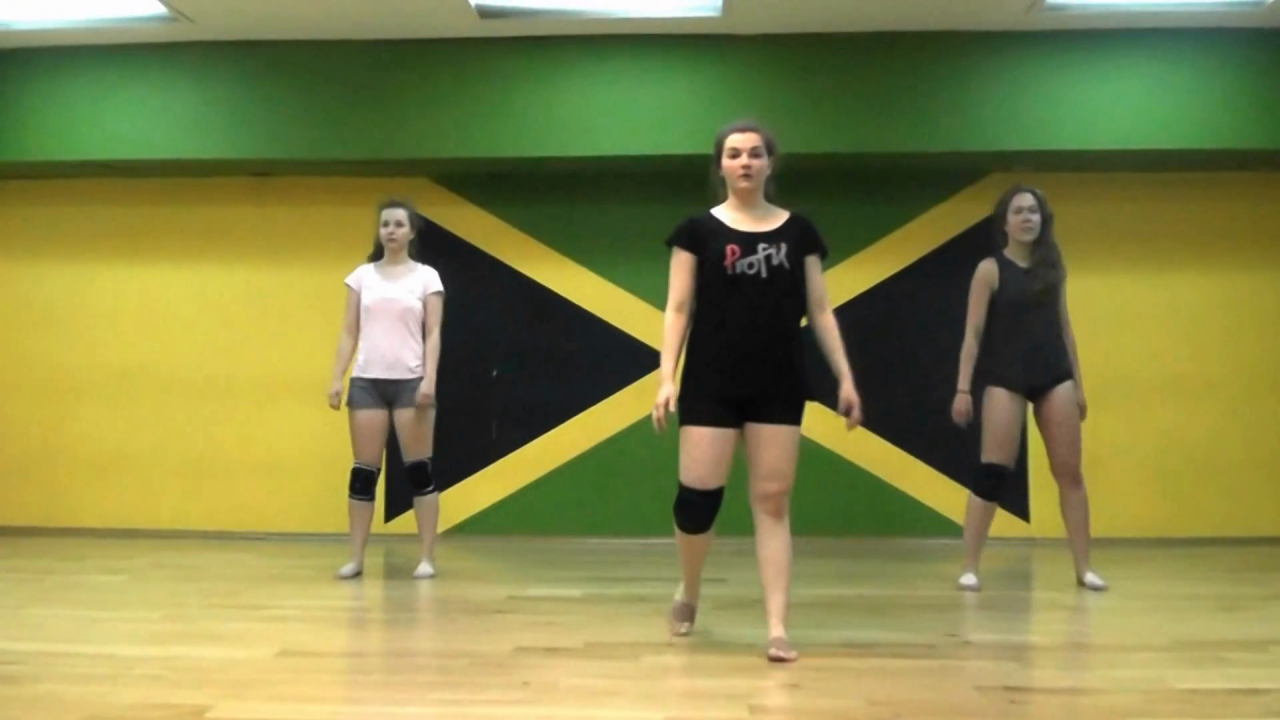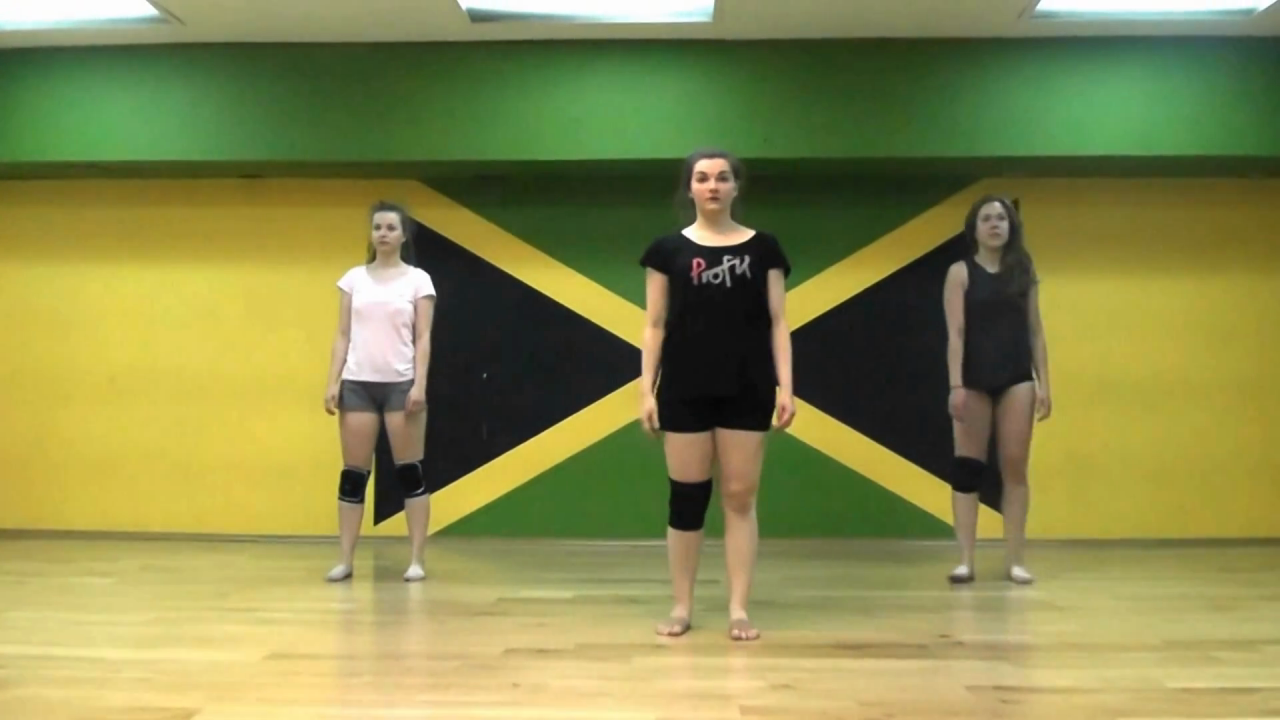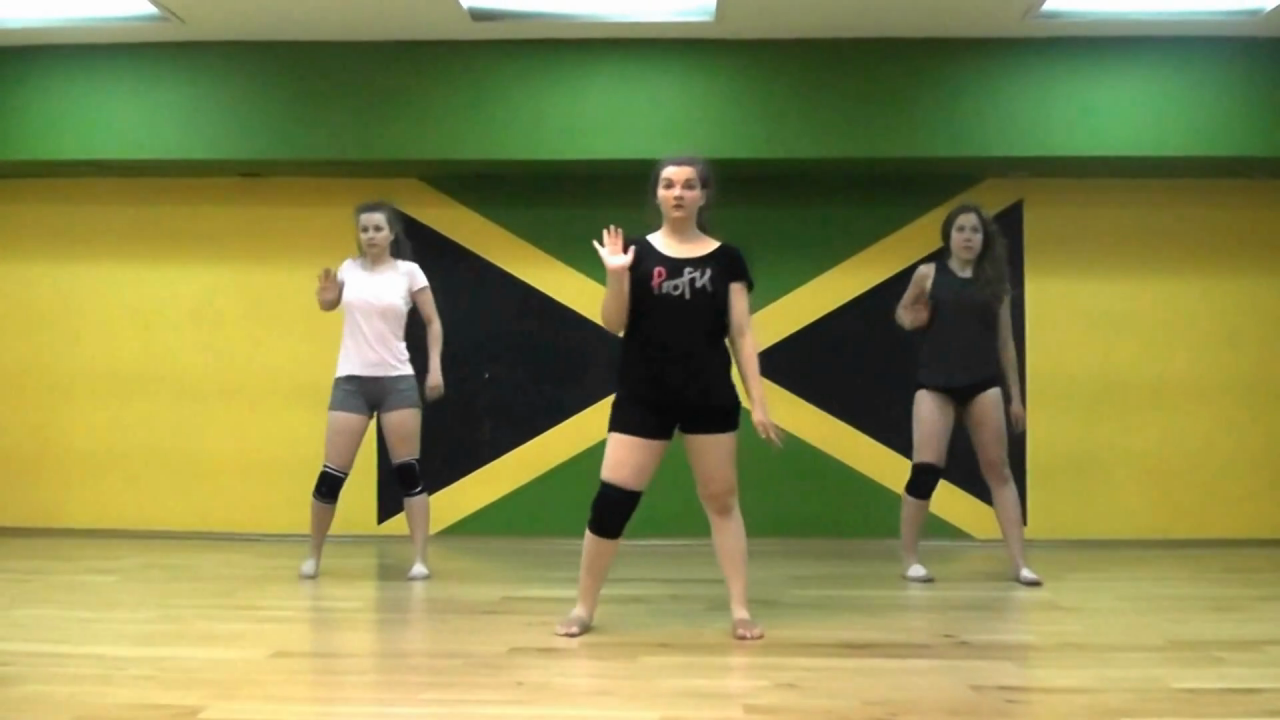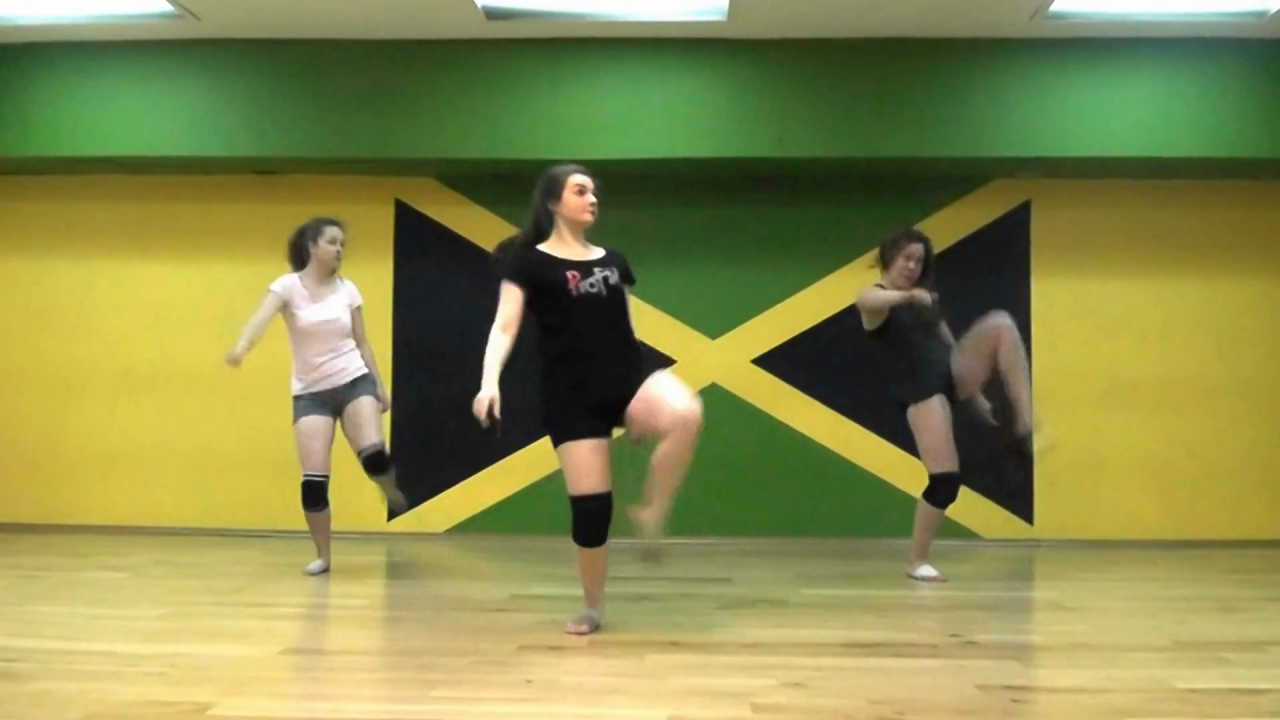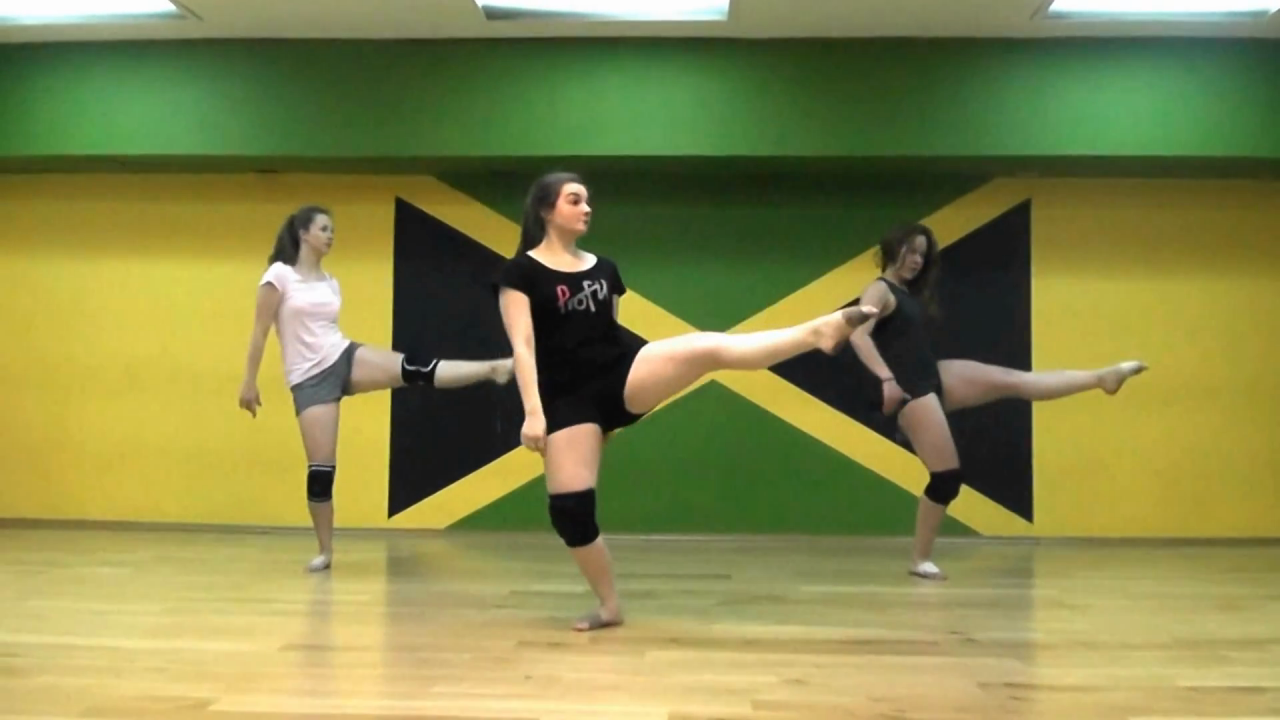
dt=1s
person 1, frame 1
left shoulder: (799, 230)
right shoulder: (697, 229)
left elbow: (819, 310)
right elbow: (679, 309)
left wrist: (845, 378)
right wrist: (667, 377)
left hip: (778, 385)
right hip: (710, 383)
left knee: (773, 502)
right knee: (697, 496)
left ankle: (776, 627)
right ankle: (688, 593)
person 1, frame 2
left shoulder: (763, 247)
right shoulder: (668, 249)
left elbow: (777, 322)
right elbow: (655, 324)
left wrist: (785, 386)
right wrist: (646, 389)
left hip: (746, 390)
right hip: (685, 389)
left knee: (740, 496)
right knee: (687, 496)
left ankle: (739, 608)
right ankle: (681, 606)
person 1, frame 3
left shoulder: (726, 258)
right shoulder: (636, 251)
left elbow: (741, 334)
right elbow: (614, 325)
left wrist: (758, 402)
right wrist: (616, 276)
left hip: (709, 396)
right hip: (642, 395)
left knee: (722, 499)
right knee: (612, 499)
left ankle: (740, 608)
right ankle: (584, 606)
person 1, frame 4
left shoulder: (613, 258)
right shoulder: (530, 262)
right elbow: (505, 325)
left wrist: (675, 400)
right wrist: (490, 382)
left hip: (629, 377)
right hip: (572, 398)
left knee: (685, 416)
right knee: (591, 508)
left ankle: (650, 513)
right ankle: (594, 608)
person 1, frame 5
left shoulder: (603, 268)
right shoulder: (520, 272)
right elbow: (522, 347)
right wrist: (533, 412)
left hip: (622, 373)
right hip: (569, 398)
left knee: (709, 348)
right knee: (569, 507)
left ankle: (818, 330)
right ankle: (609, 606)
person 2, frame 1
left shoulder: (1052, 267)
right shoulder: (990, 270)
left elbow: (1063, 328)
right elbow: (973, 334)
left wrist: (1078, 385)
right wrist: (962, 388)
left hip: (1055, 380)
right hip: (1006, 382)
left knee: (1070, 474)
right knee: (993, 472)
left ankle: (1083, 567)
right ankle: (970, 567)
person 2, frame 2
left shoulder: (1023, 272)
right shoulder: (960, 272)
left elbow: (1035, 332)
right elbow: (955, 333)
left wrist: (1043, 384)
right wrist: (956, 385)
left hip: (1016, 380)
right hip: (973, 381)
left knee: (1015, 469)
right knee: (968, 467)
left ankle: (1014, 559)
right ankle: (965, 560)
person 2, frame 3
left shoulder: (995, 281)
right shoulder: (928, 274)
left elbow: (1005, 342)
right elbow: (902, 311)
left wrist: (1015, 396)
right wrist: (912, 322)
left hip: (983, 384)
right hip: (935, 383)
left knee: (998, 470)
right knee: (926, 468)
left ankle: (1019, 562)
right ankle: (911, 559)
person 2, frame 4
left shoulder: (926, 302)
right shoulder: (873, 298)
right elbow: (867, 299)
left wrist: (976, 392)
right wrist: (909, 294)
left hip: (952, 374)
right hip: (921, 392)
left knee: (1000, 324)
right knee: (945, 478)
left ankle: (1025, 423)
right ankle: (917, 560)
person 2, frame 5
left shoulder: (912, 293)
right shoulder: (879, 290)
right elbow: (858, 337)
right wrist: (887, 379)
left hip: (934, 377)
right hip: (910, 389)
left knee: (1015, 381)
right knee: (947, 474)
left ankle: (1102, 377)
right ankle: (920, 559)
person 3, frame 1
left shoulder: (426, 276)
right shoulder: (361, 276)
left elbow: (433, 334)
right elbow: (349, 332)
left wrist: (429, 379)
right wrist: (337, 378)
left hip: (410, 381)
right hip: (367, 381)
left knee: (419, 469)
right knee: (364, 470)
left ankle: (427, 557)
right ankle: (356, 557)
person 3, frame 2
left shoulder: (418, 280)
right shoulder: (354, 278)
left elbow: (423, 338)
right elbow: (343, 335)
left wrist: (420, 384)
right wrist: (333, 382)
left hip: (400, 384)
right hip: (358, 384)
left knee: (409, 472)
right knee: (353, 473)
left ankle: (416, 559)
right ankle: (345, 559)
person 3, frame 3
left shoulder: (409, 271)
right shoulder: (349, 268)
left elbow: (433, 323)
right elbow: (329, 304)
left wrist: (435, 368)
right wrist: (324, 295)
left hip: (396, 380)
right hip: (351, 380)
left knee: (408, 471)
right knee: (332, 473)
left ankle: (420, 558)
right ankle: (313, 555)
person 3, frame 4
left shoulder: (347, 290)
right shoulder: (288, 286)
right elbow: (262, 317)
left wrist: (379, 386)
right wrist: (241, 347)
left hip: (352, 381)
right hip: (310, 394)
left knee: (374, 457)
right knee: (313, 482)
left ankle: (391, 491)
right ankle: (323, 555)
person 3, frame 5
left shoulder: (330, 283)
right shoulder: (279, 274)
right elbow: (259, 332)
right wrist: (249, 382)
left hip: (345, 360)
right hip: (309, 379)
left knee: (416, 369)
right knee: (320, 468)
left ankle: (494, 369)
right ankle: (325, 551)
